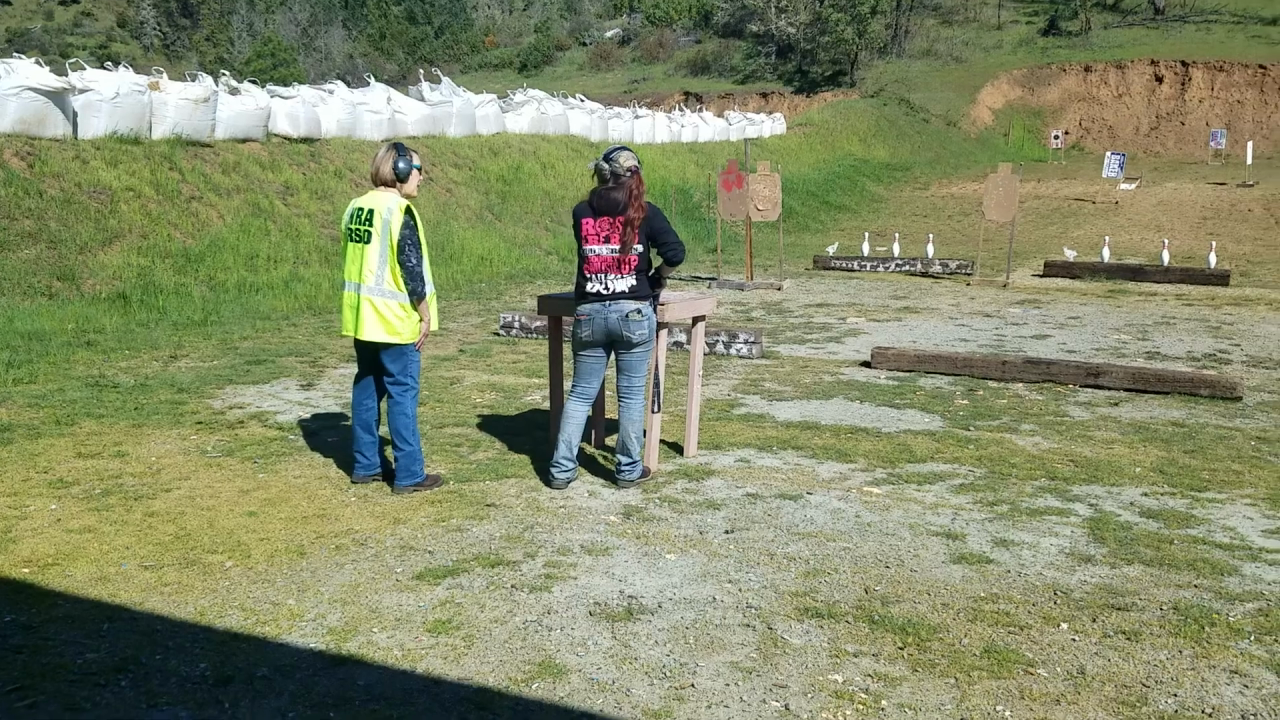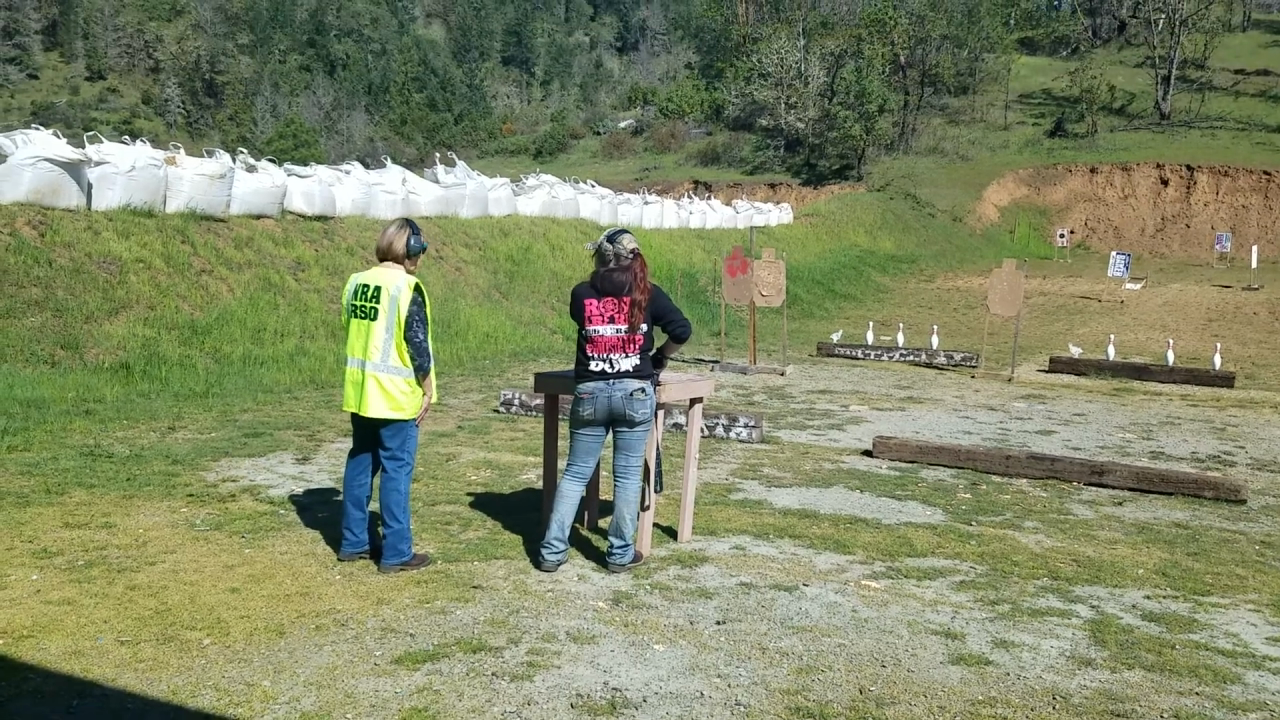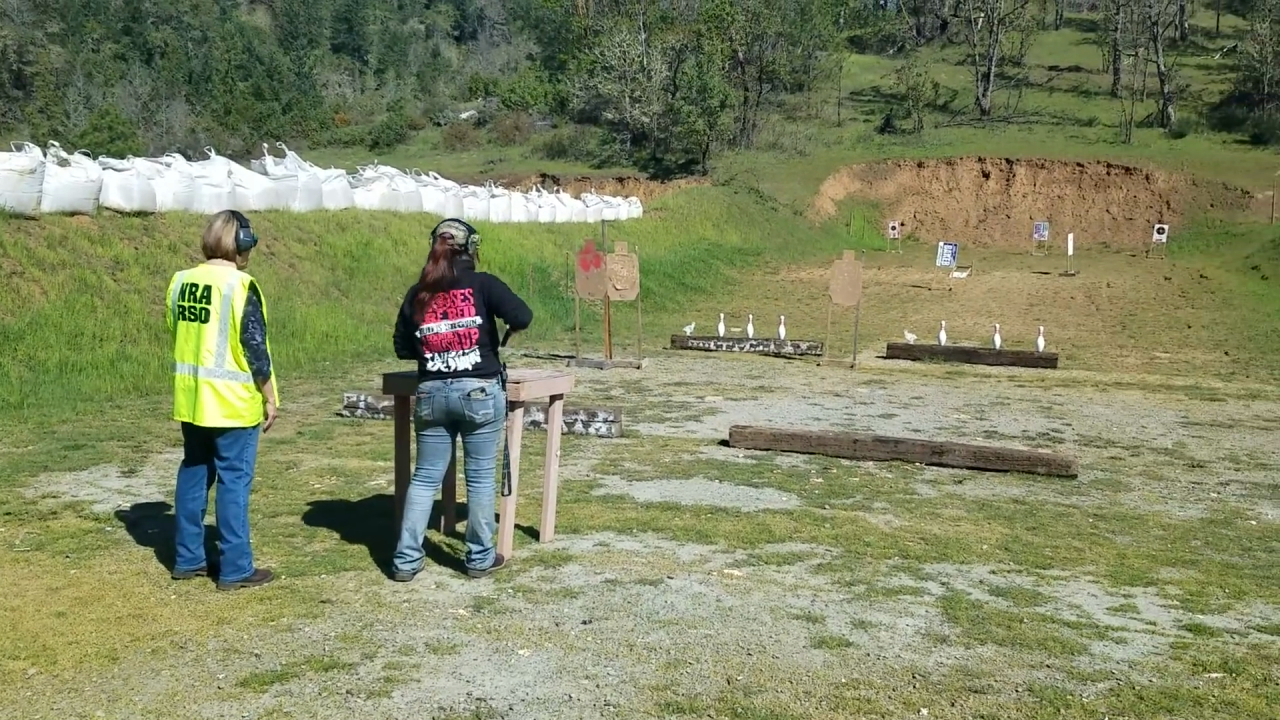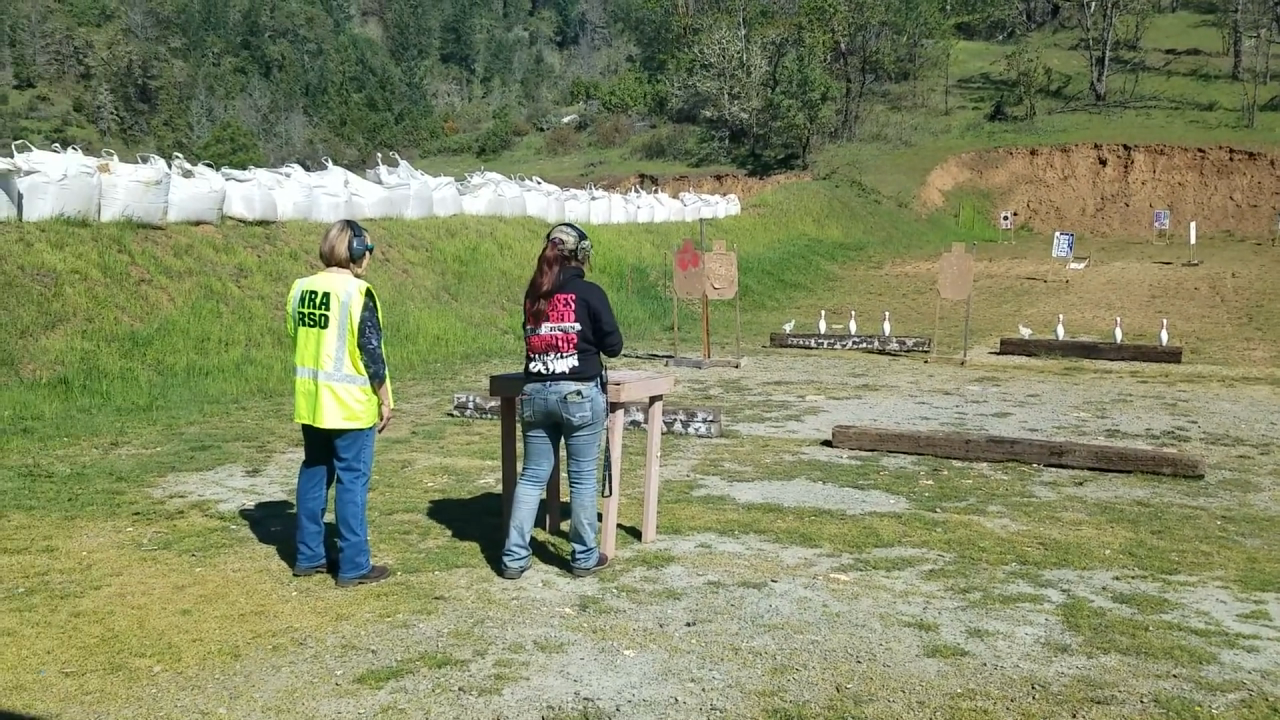
dt=1s
person 1, frame 1
left shoulder: (355, 208)
right shoulder: (400, 210)
right elbow: (412, 269)
right wrist: (425, 316)
left hip: (363, 317)
right hip: (395, 319)
left knee: (367, 388)
right knee: (402, 392)
left ankle: (365, 465)
right ankle: (409, 475)
person 1, frame 2
left shoulder: (356, 282)
right shoulder: (407, 287)
left elbow: (351, 332)
right elbow: (418, 345)
right wrist: (427, 390)
left hip: (360, 392)
right hip: (396, 395)
left knee: (360, 463)
right knee: (396, 470)
left ankle: (353, 542)
right ankle: (396, 553)
person 1, frame 3
left shoulder: (180, 281)
right shoulder: (241, 286)
left elbow: (178, 337)
right elbow: (255, 349)
right wrist: (269, 398)
left hip: (192, 400)
right hip: (233, 402)
left knee: (193, 474)
right knee: (234, 481)
left ankle: (188, 559)
right ankle: (235, 569)
person 1, frame 4
left shoulder: (300, 289)
right shoulder: (357, 293)
left elbow: (297, 342)
right elbow: (371, 353)
right wrist: (384, 399)
left hip: (311, 402)
right hip: (350, 405)
left knee: (313, 474)
right knee: (352, 481)
left ankle: (308, 556)
right ankle: (354, 565)
person 2, frame 1
left shoulder: (582, 213)
right shoulder: (645, 212)
right elbow: (675, 253)
right wrist: (657, 278)
left hip: (589, 314)
right hip: (634, 313)
left knee: (580, 393)
right knee: (631, 394)
left ankle: (561, 469)
right ankle: (629, 469)
person 2, frame 2
left shoulder: (582, 294)
right shoulder: (647, 293)
right elbow: (682, 330)
right wrist: (659, 357)
left hip: (590, 393)
right hip: (635, 393)
left knee: (575, 473)
right knee: (628, 475)
left ankle: (552, 551)
right ankle: (620, 554)
person 2, frame 3
left shoulder: (417, 294)
right shoulder: (481, 284)
left elbow: (403, 347)
right elbow: (522, 315)
right wrist: (508, 332)
left hip: (432, 393)
right hip: (480, 391)
left knee: (425, 477)
right knee: (480, 477)
left ankle: (406, 560)
right ankle: (480, 558)
person 2, frame 4
left shoulder: (533, 296)
right shoulder: (589, 292)
right elbow: (613, 346)
left hip: (535, 394)
right hip: (580, 394)
left knee: (532, 476)
right knee: (582, 477)
left ankle: (514, 557)
right ankle: (584, 557)
